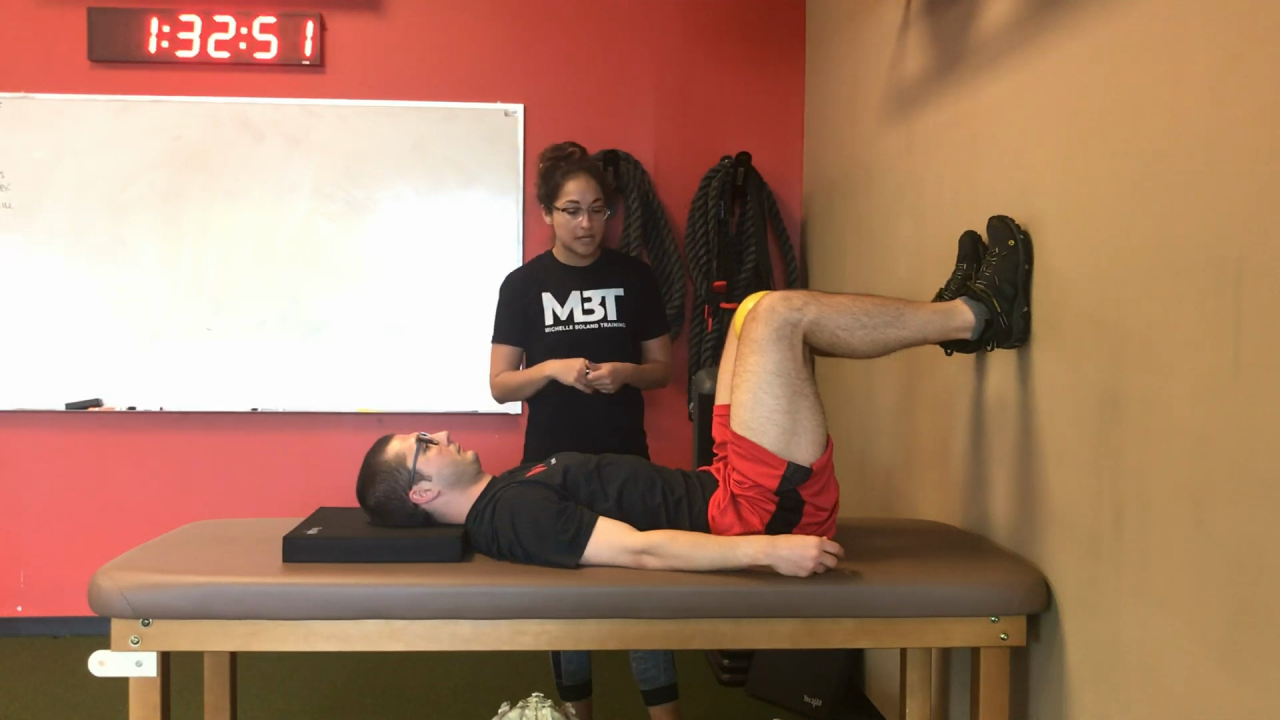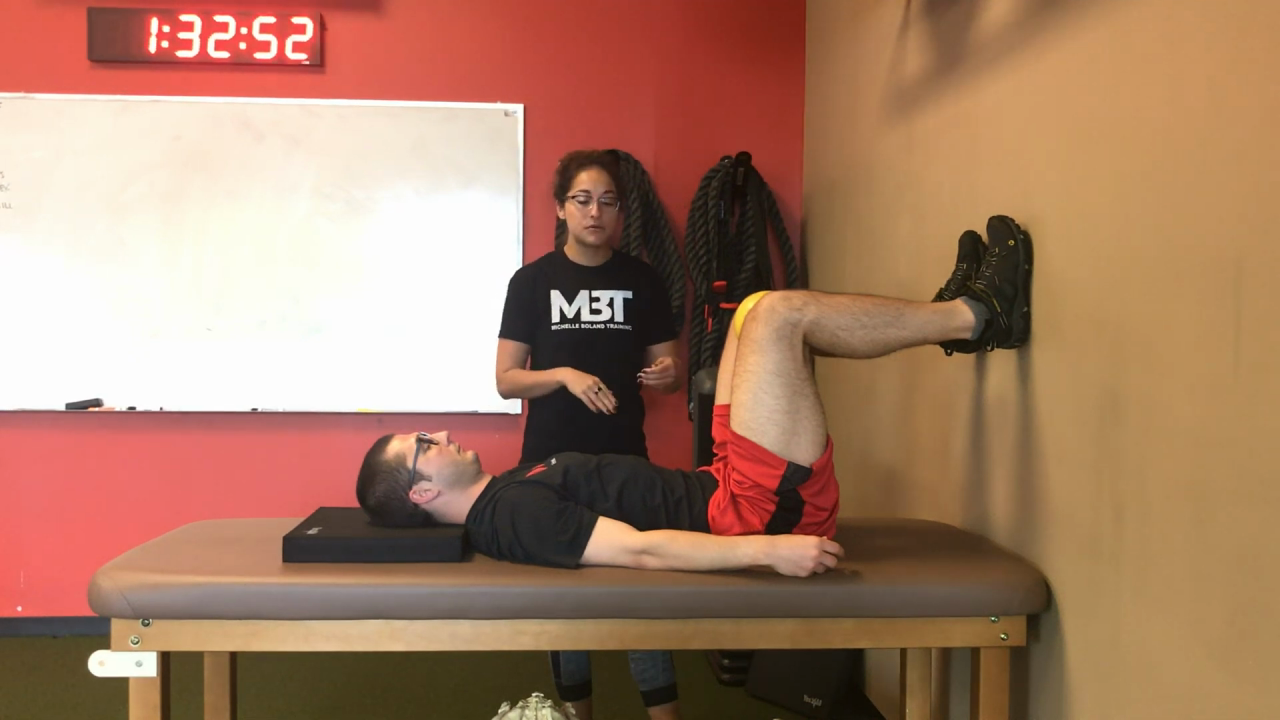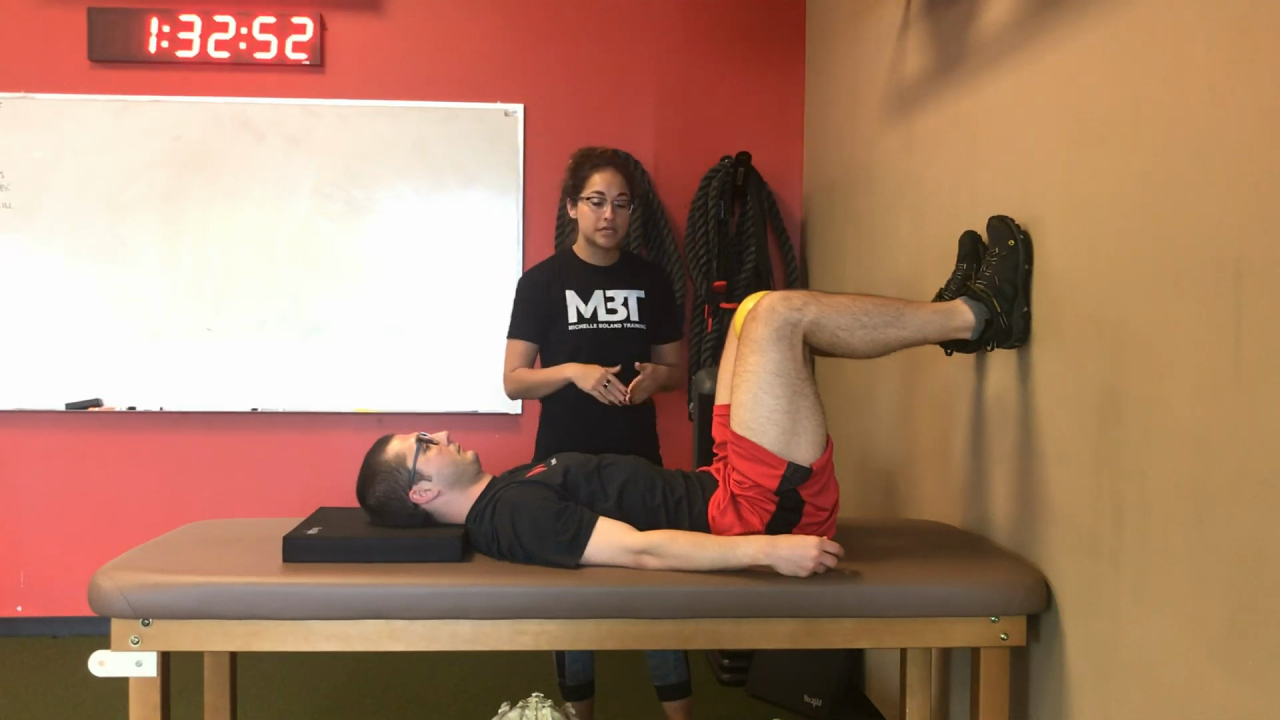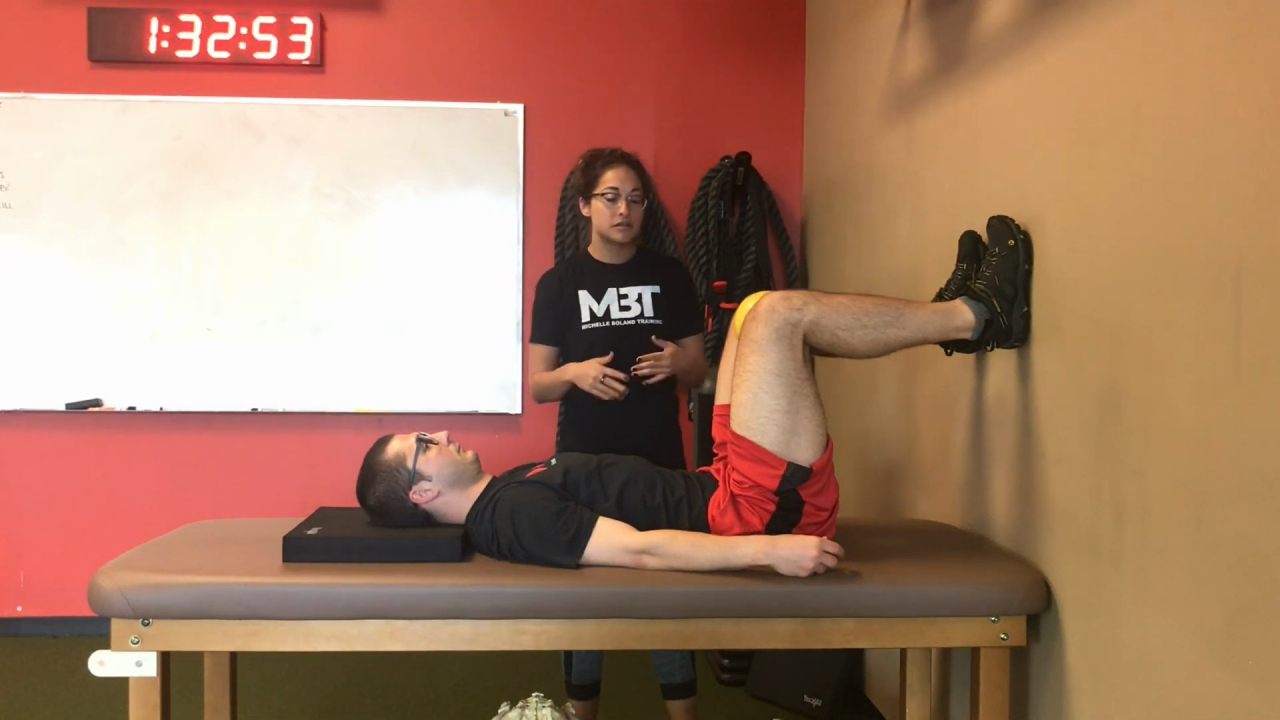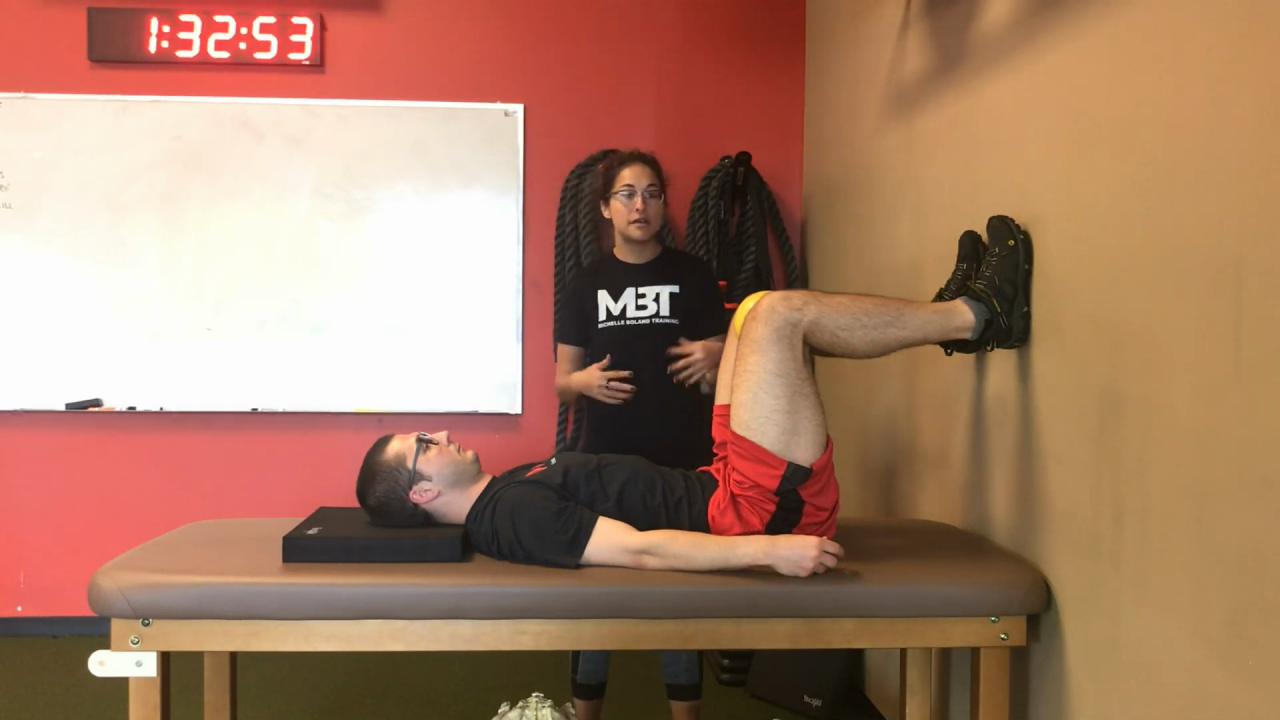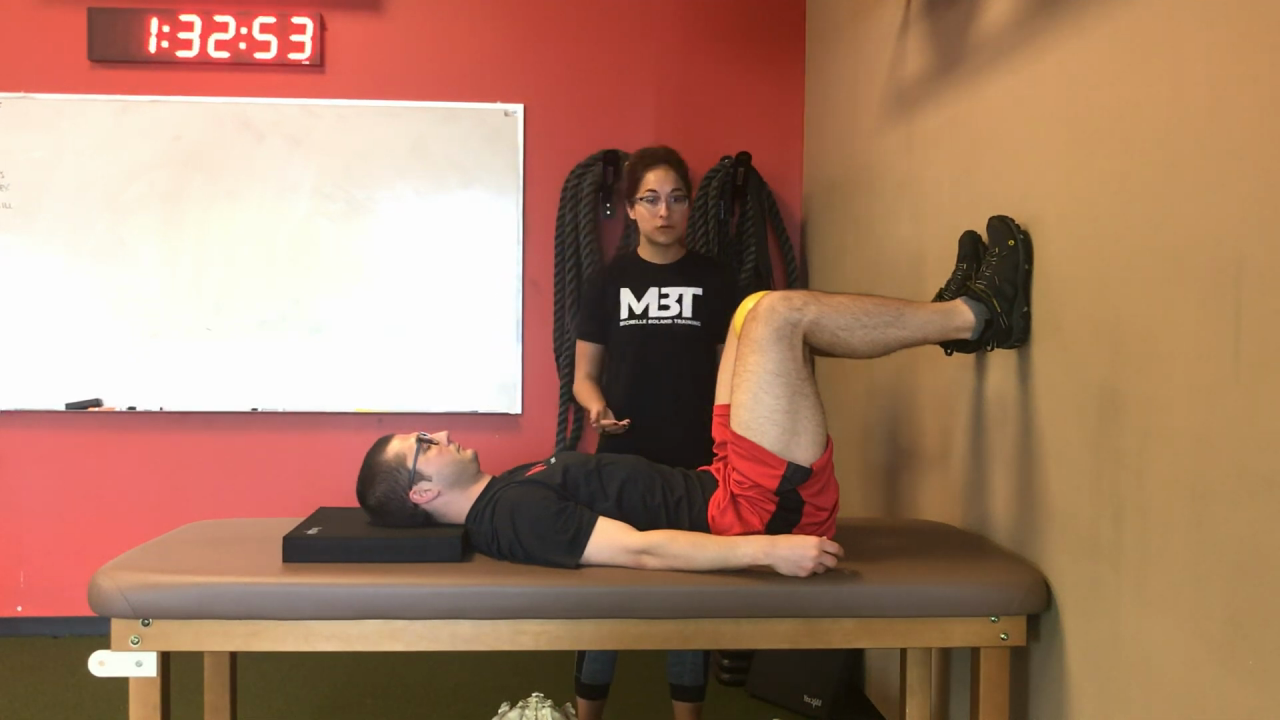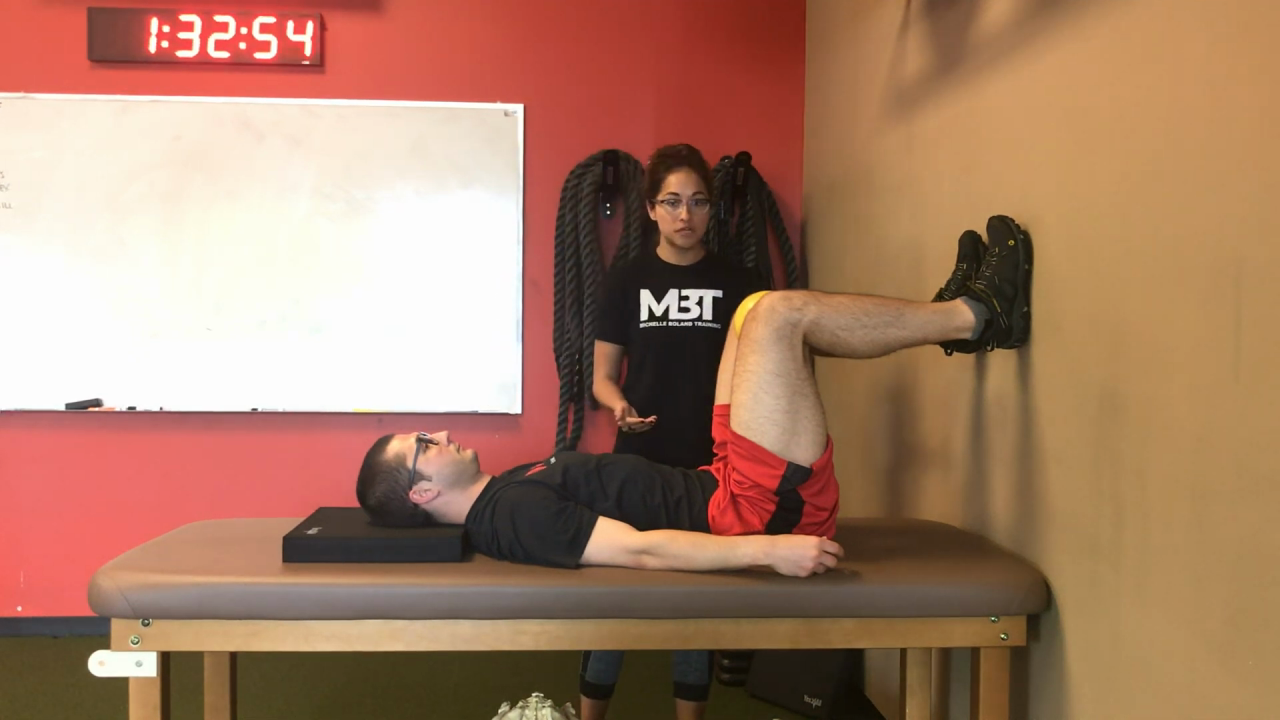
dt=0.4s
person 1, frame 1
left shoulder: (506, 491)
right shoulder: (511, 515)
right elbow: (640, 550)
right wrist: (769, 548)
left hip: (720, 487)
right hip: (747, 511)
left knee: (764, 316)
right knee: (776, 314)
left ankle: (965, 315)
right ankle: (977, 316)
person 1, frame 2
left shoulder: (507, 492)
right shoulder: (512, 514)
right elbow: (639, 551)
right wrist: (769, 549)
left hip: (720, 488)
right hip: (752, 511)
left knee: (760, 314)
right knee: (778, 315)
left ankle: (957, 315)
right ankle: (975, 315)
person 1, frame 3
left shoulder: (507, 492)
right shoulder: (512, 516)
right elbow: (639, 550)
right wrist: (770, 549)
left hip: (720, 490)
right hip: (749, 511)
left knee: (763, 314)
right knee: (778, 314)
left ankle: (962, 313)
right ankle: (975, 315)
person 1, frame 4
left shoulder: (509, 494)
right shoulder: (511, 514)
right elbow: (640, 550)
right wrist: (769, 549)
left hip: (718, 487)
right hip: (753, 509)
left knee: (760, 312)
right knee: (778, 314)
left ankle: (957, 315)
right ankle: (974, 314)
person 1, frame 5
left shoulder: (508, 490)
right shoulder: (512, 514)
right elbow: (640, 550)
right wrist: (770, 548)
left hip: (720, 489)
right hip: (751, 510)
left knee: (760, 311)
right knee: (778, 314)
left ankle: (958, 314)
right ankle: (975, 314)
person 1, frame 6
left shoulder: (506, 493)
right shoulder: (513, 514)
right elbow: (639, 550)
right wrist: (768, 549)
left hip: (719, 487)
right hip: (751, 510)
left knee: (761, 312)
right knee: (777, 314)
left ankle: (957, 314)
right ankle: (975, 315)
person 1, frame 7
left shoulder: (510, 491)
right shoulder: (512, 514)
right elbow: (639, 549)
right wrist: (769, 549)
left hip: (719, 484)
right hip: (754, 509)
left knee: (760, 311)
right knee: (778, 315)
left ankle: (957, 316)
right ankle: (974, 315)
person 2, frame 1
left shoulder: (635, 276)
right shoulder: (523, 284)
left elbow: (662, 367)
right elbow: (500, 384)
left wrist: (625, 372)
right wrist: (550, 368)
left hip: (625, 460)
right hip: (552, 464)
person 2, frame 2
left shoulder: (643, 280)
right shoulder: (532, 280)
left elbow: (668, 372)
right elbow: (506, 380)
left wrist: (667, 372)
right wrist: (564, 375)
left hip: (623, 459)
right hip: (551, 463)
person 2, frame 3
left shoulder: (651, 279)
right shoulder: (543, 281)
left elbow: (674, 368)
right elbow: (514, 380)
left wrist: (656, 376)
right wrist: (571, 370)
left hip: (638, 459)
person 2, frame 4
left shoulder: (670, 274)
right shoulder: (558, 282)
left elbow: (699, 369)
right elbow: (537, 384)
left wrist: (676, 363)
right wrist: (575, 373)
left hip: (659, 459)
right hip: (585, 462)
person 2, frame 5
left shoulder: (694, 275)
right shoulder: (587, 283)
left elbow: (722, 370)
right elbow: (562, 382)
left wrist: (713, 360)
right wrist: (583, 381)
left hip: (680, 461)
right hip: (606, 462)
person 2, frame 6
left shoulder: (716, 280)
right shoulder: (609, 280)
right elbow: (584, 375)
right wrist: (597, 409)
left hip: (694, 462)
right hip: (622, 460)
person 2, frame 7
left shoulder: (736, 283)
right shoulder: (626, 279)
right elbow: (603, 375)
right wrist: (619, 405)
left hip: (709, 462)
right hip: (639, 461)
